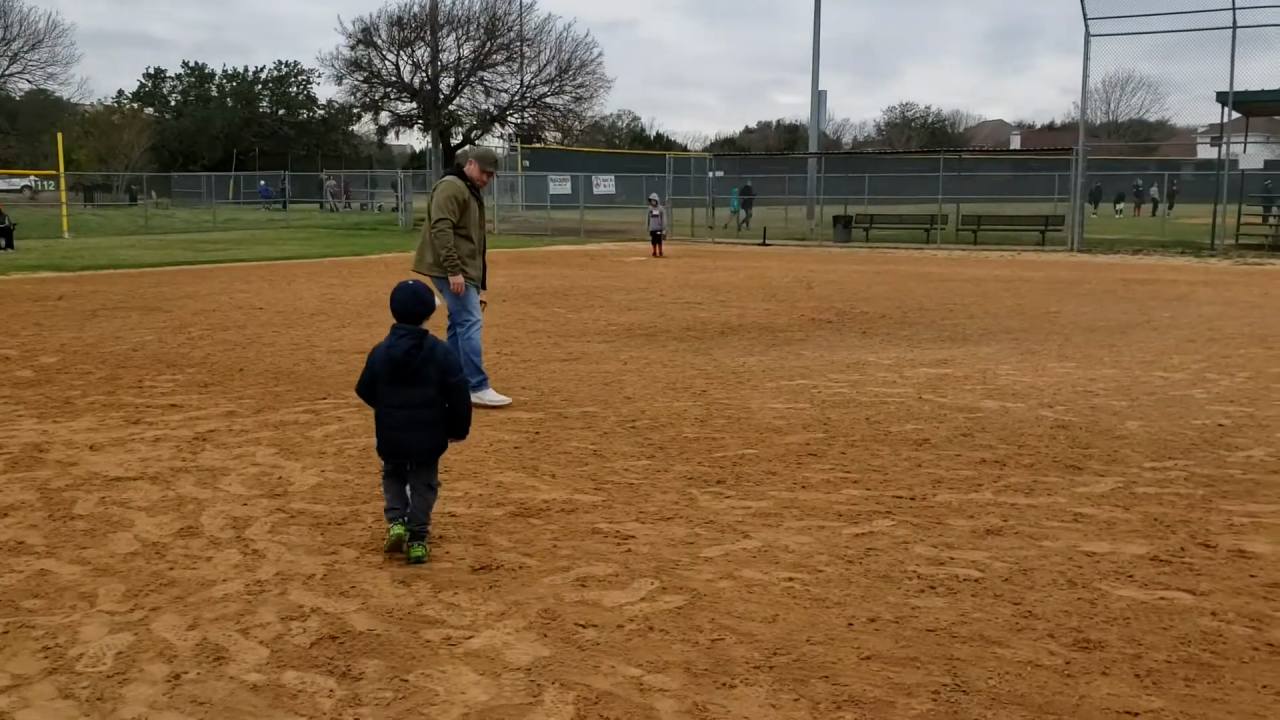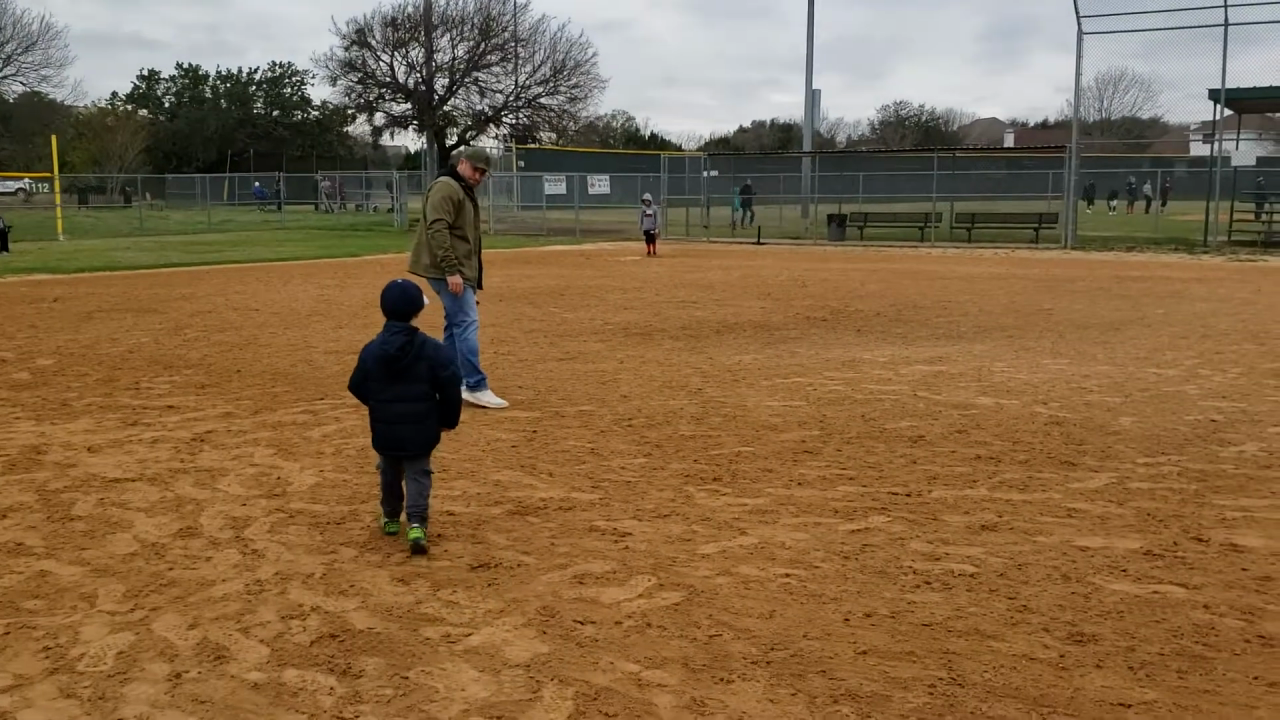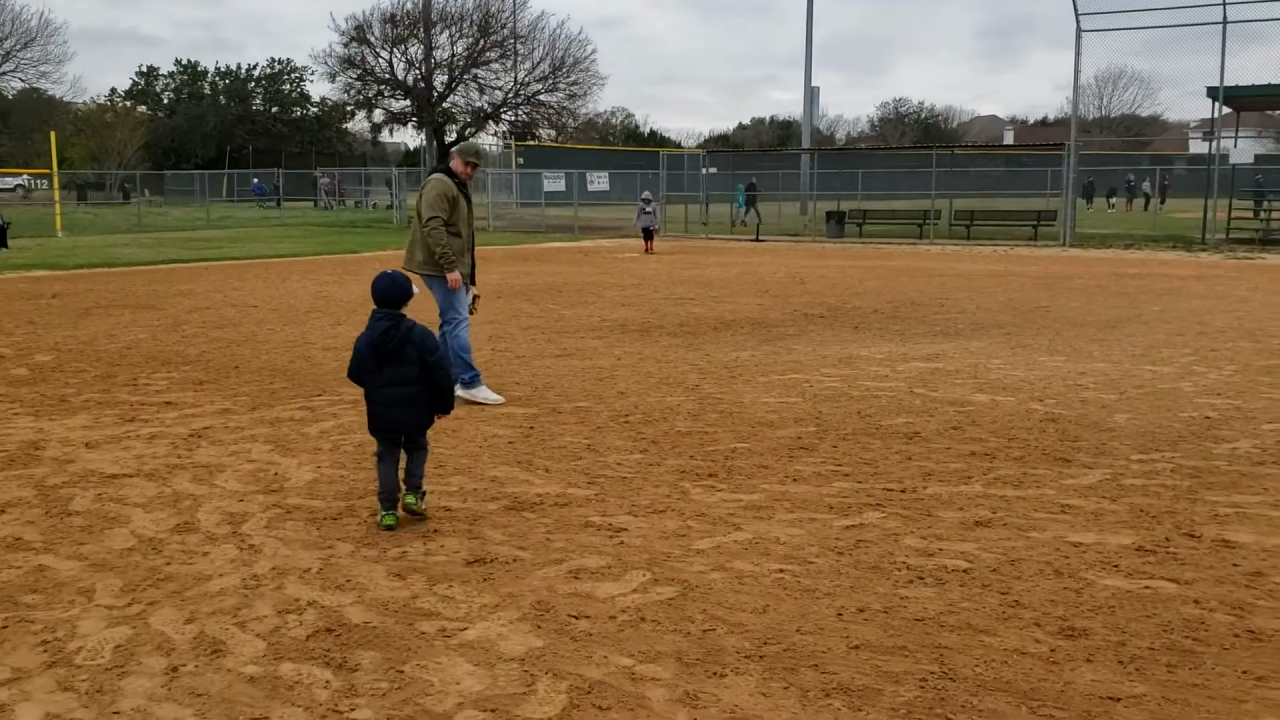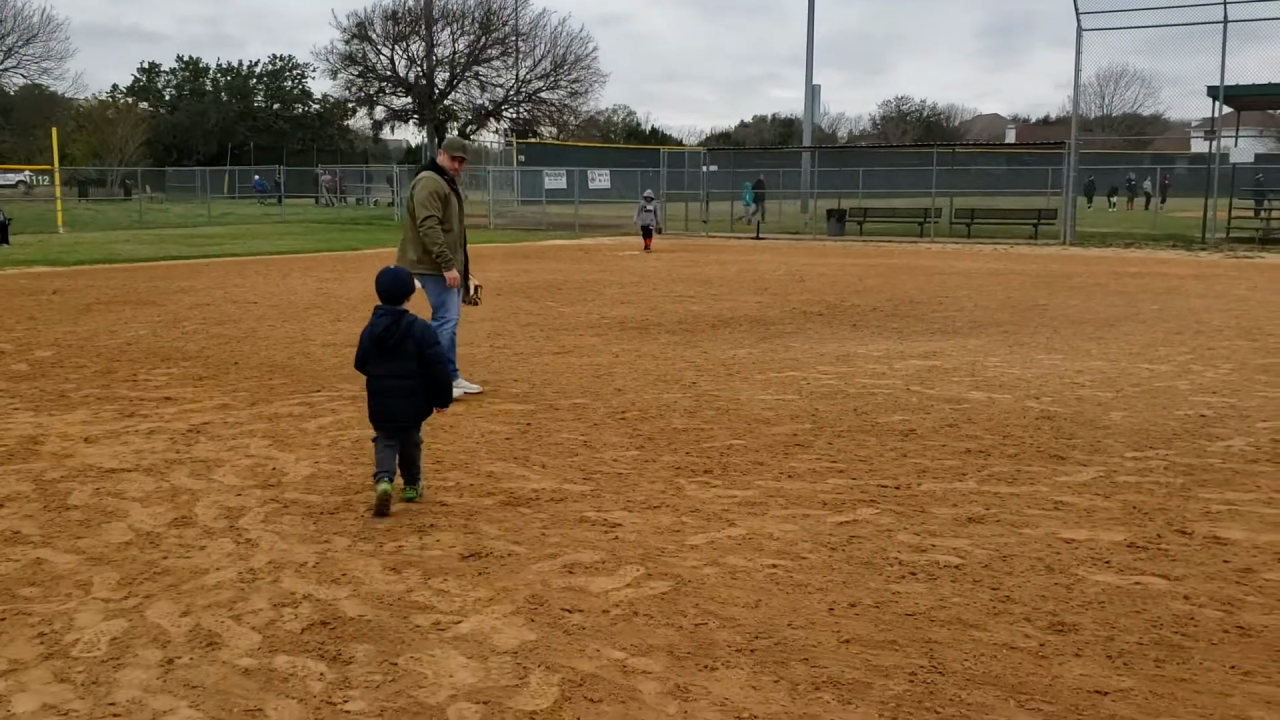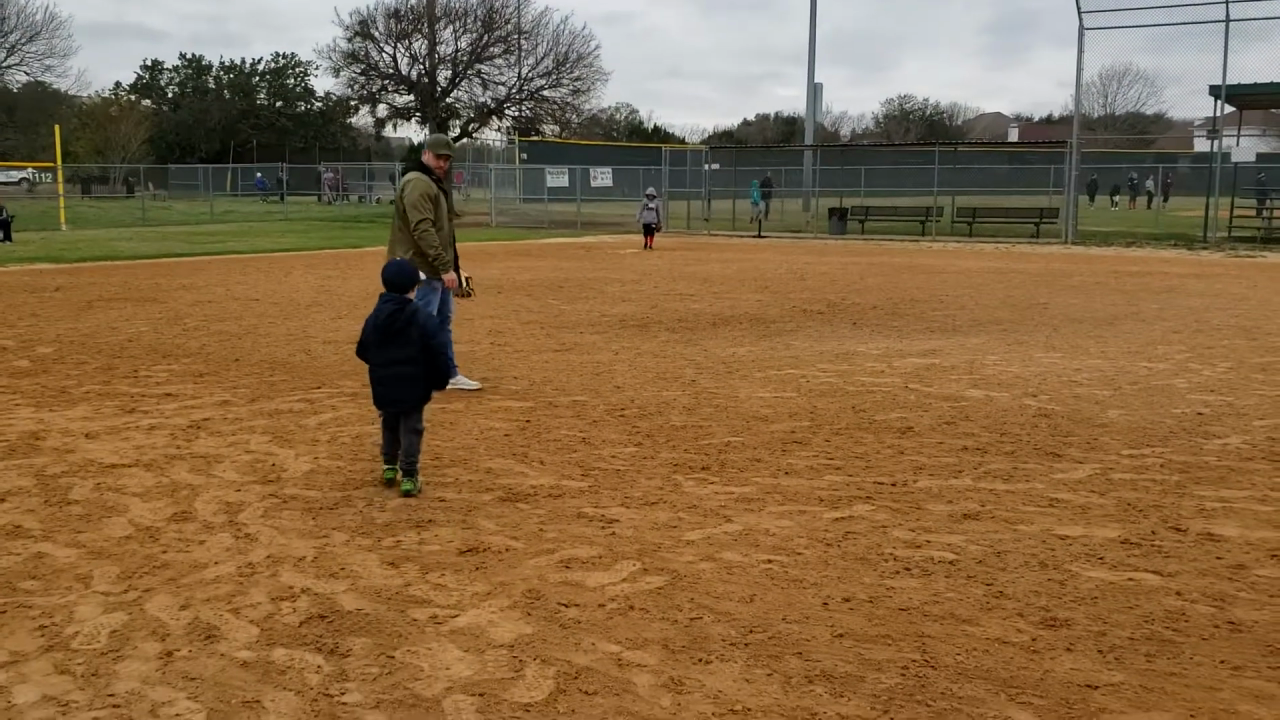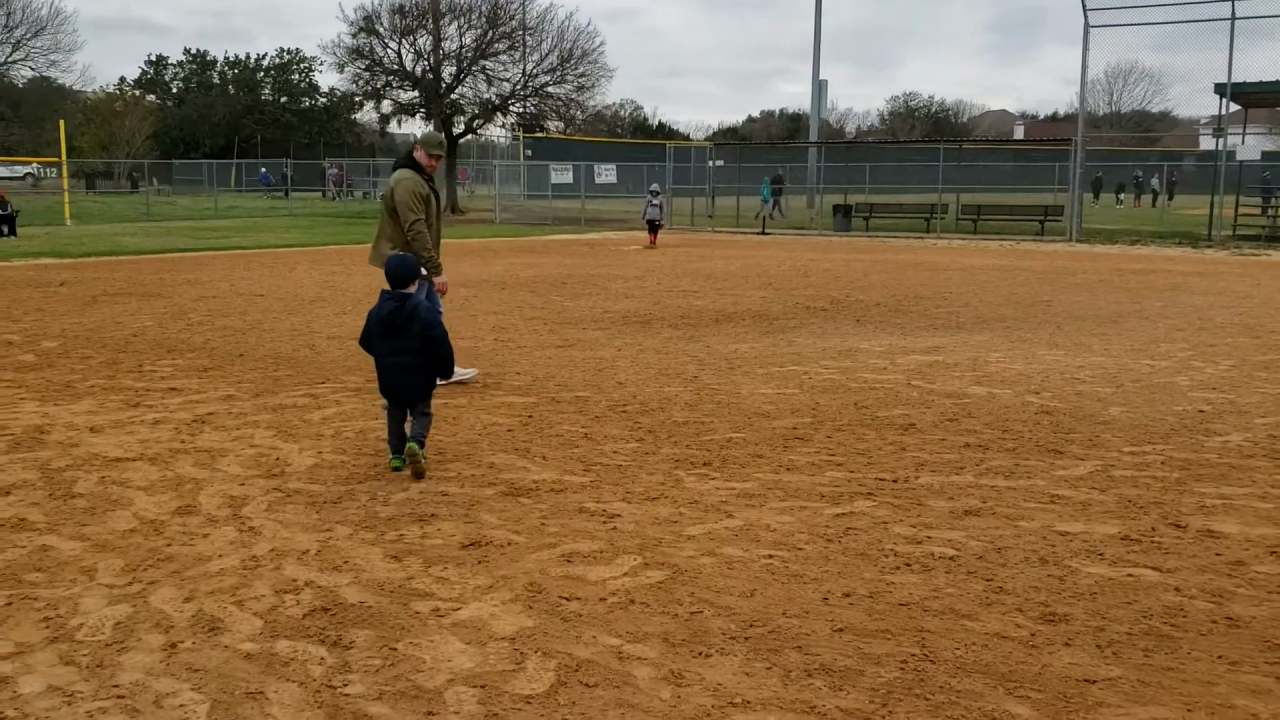
dt=0.2s
person 1, frame 1
left shoulder: (472, 192)
right shoulder: (451, 187)
right elbow: (442, 230)
left wrist: (479, 283)
right wrist: (454, 270)
left hip: (465, 271)
right hip: (452, 271)
left knee: (460, 324)
right knee: (470, 322)
right ankle: (478, 387)
person 1, frame 2
left shoulder: (466, 193)
right shoulder: (445, 188)
right elbow: (438, 231)
left wrist: (474, 280)
right wrist: (451, 270)
left hip: (460, 272)
right hip: (448, 272)
left knee: (456, 324)
right knee: (466, 323)
right ankle: (476, 387)
person 1, frame 3
left shoulder: (459, 189)
right shoulder: (439, 184)
right elbow: (433, 228)
left wrist: (468, 277)
right wrist: (449, 267)
left hip: (454, 268)
right hip: (441, 267)
left knee: (452, 322)
right knee: (458, 321)
left ankle: (449, 380)
right ankle: (471, 383)
person 1, frame 4
left shoulder: (448, 184)
right shoulder: (429, 182)
right elbow: (428, 227)
left wrist: (461, 269)
right wrist: (448, 266)
left hip: (447, 266)
right hip: (434, 266)
left knee: (448, 319)
right knee: (446, 319)
left ankle: (447, 377)
person 1, frame 5
left shoulder: (435, 182)
right shoulder: (417, 183)
right elbow: (422, 230)
left wrist: (450, 266)
right wrist: (444, 267)
left hip: (436, 265)
right hip: (423, 265)
left knee: (443, 318)
left ankle: (447, 374)
person 1, frame 6
left shoulder: (422, 179)
right shoulder: (407, 181)
right elbow: (415, 231)
left wrist: (434, 267)
right wrist: (436, 270)
left hip: (417, 262)
left knee: (432, 313)
person 2, frame 1
left shoulder: (380, 352)
right shoulder: (440, 352)
left elbow: (365, 391)
right elbow: (458, 396)
right wrist: (458, 430)
left hip: (392, 435)
right hip: (429, 435)
left knee: (394, 477)
right knee: (424, 483)
left ankle: (397, 525)
right ankle: (418, 539)
person 2, frame 2
left shoulder: (372, 350)
right shoulder: (432, 349)
left elbow: (357, 387)
right elbow: (450, 388)
right wrist: (448, 419)
left hip: (385, 428)
right hip: (421, 428)
left knee: (390, 471)
right knee: (418, 474)
left ankle: (391, 518)
right ankle: (416, 525)
person 2, frame 3
left shoulder: (365, 338)
right shoulder: (420, 335)
left elbow: (355, 375)
right elbow: (440, 374)
right wrist: (443, 405)
left hip: (381, 413)
right hip: (415, 411)
left knee: (387, 457)
right knee: (416, 449)
left ankle: (388, 510)
right ankle: (413, 493)
person 2, frame 4
left shoulder: (370, 330)
right shoulder: (420, 329)
left elbow: (361, 364)
right elbow: (438, 367)
right wrist: (442, 399)
left hip: (381, 403)
right hip: (413, 401)
left knee: (385, 442)
right knee: (409, 440)
left ankle: (383, 481)
right ankle: (410, 485)
person 2, frame 5
left shoulder: (374, 318)
right shoulder: (423, 318)
left elbow: (363, 352)
right elbow: (439, 354)
right wrist: (439, 382)
left hip: (383, 388)
right hip: (414, 387)
left knee: (390, 423)
right knee: (411, 428)
left ankle: (390, 465)
right ankle: (408, 476)
person 2, frame 6
left shoulder: (376, 311)
right shoulder: (424, 311)
left elbow: (366, 343)
right elbow: (441, 345)
right wrist: (445, 372)
left hip: (389, 377)
right hip: (419, 376)
left knee: (395, 413)
right knee: (421, 413)
left ankle: (397, 455)
right ankle: (415, 445)
